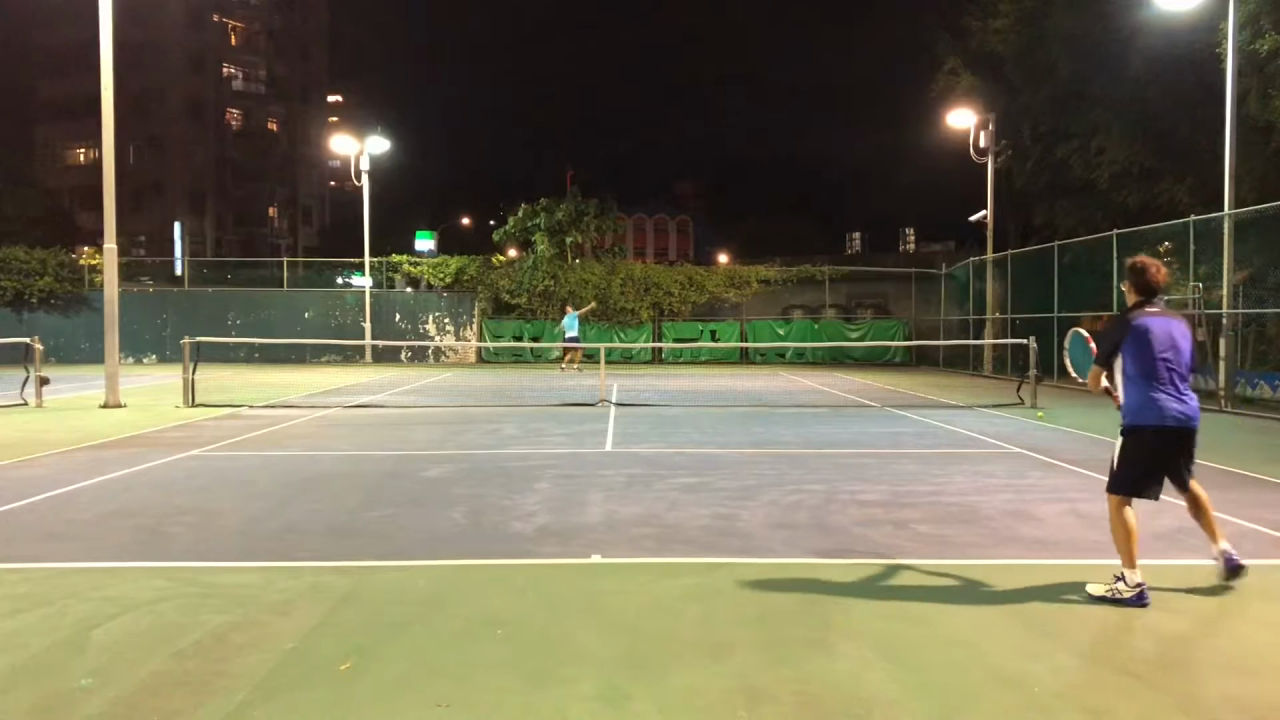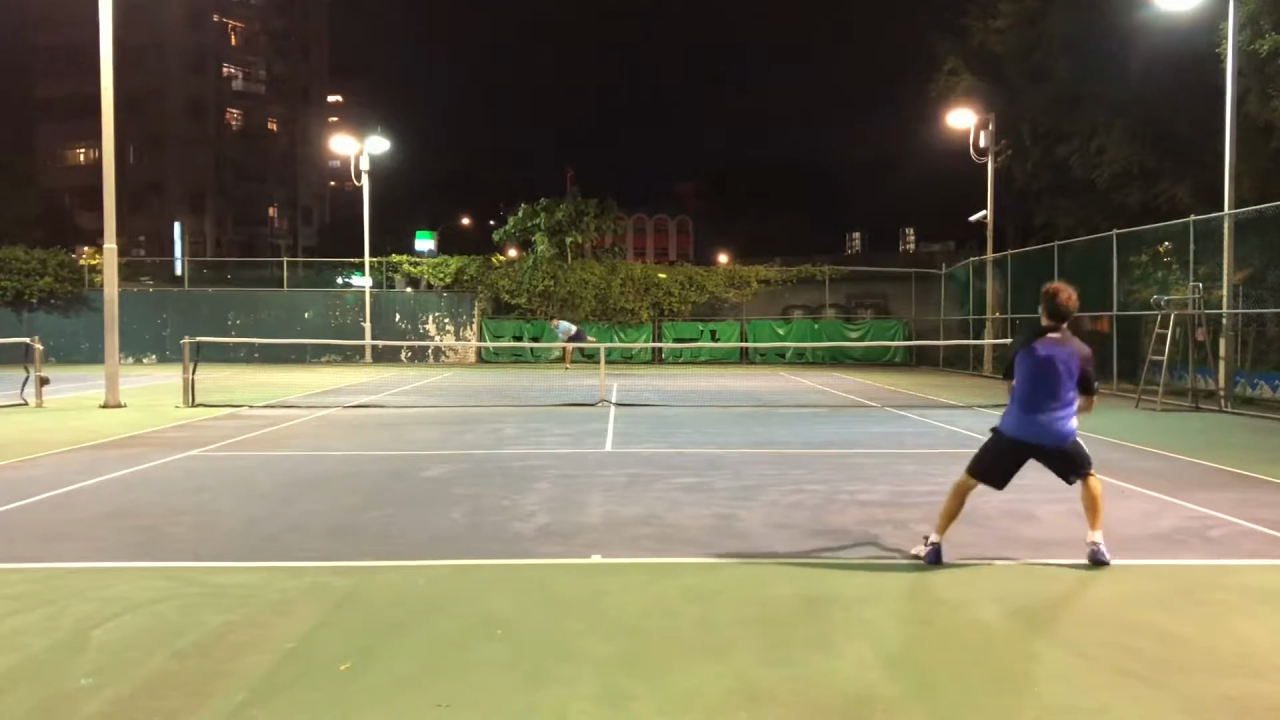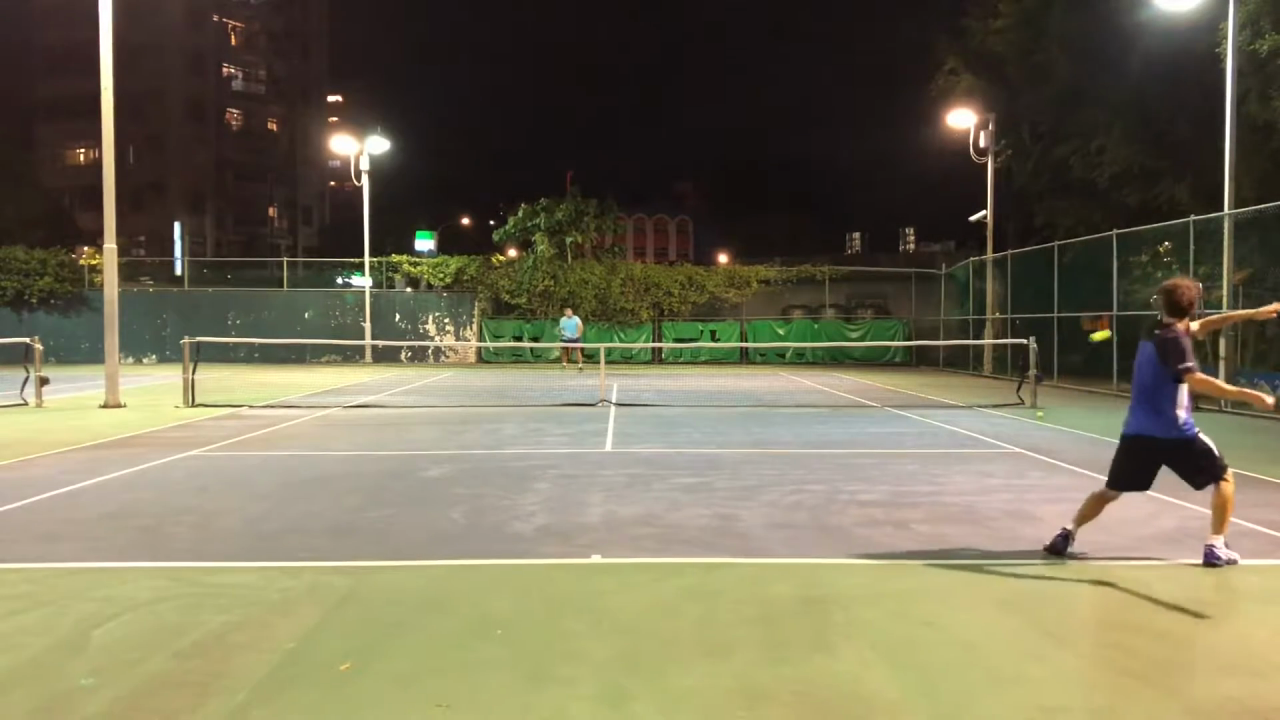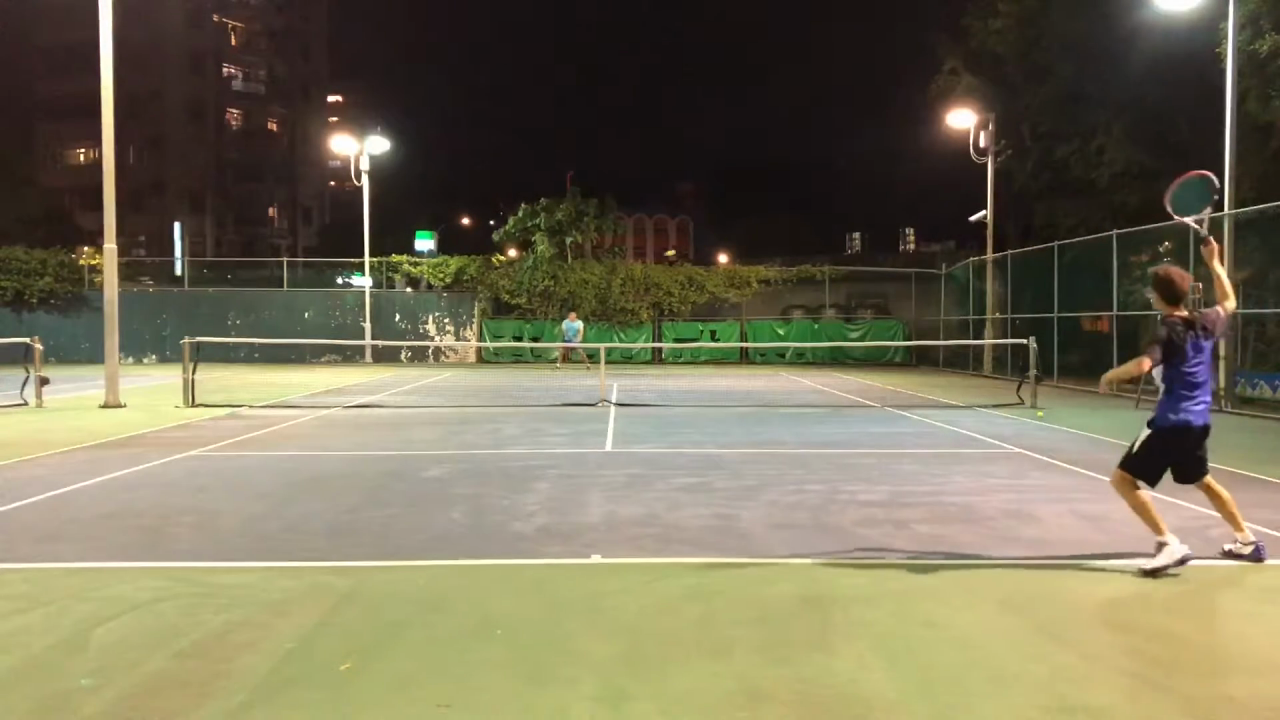
dt=0.7s
person 1, frame 1
left shoulder: (1124, 325)
right shoulder: (1181, 324)
left elbow: (1094, 383)
left wrist: (1106, 385)
left hip: (1146, 421)
right hip: (1185, 418)
left knee: (1118, 499)
right knee: (1188, 486)
left ankle: (1131, 583)
right ankle: (1225, 552)
person 1, frame 2
left shoulder: (1024, 346)
right shoulder: (1082, 352)
right elbow: (1088, 403)
left hip: (1016, 429)
right hip: (1059, 434)
left knee: (967, 481)
right knee: (1089, 478)
left ankle: (935, 543)
right ankle: (1095, 543)
person 1, frame 3
left shoulder: (1156, 332)
right shoulder: (1175, 340)
left elbow: (1197, 326)
right elbow: (1195, 381)
left wrist: (1252, 314)
right wrist: (1249, 396)
left hip: (1138, 431)
right hip: (1175, 433)
left knee: (1110, 490)
right knee: (1223, 479)
left ankle: (1067, 534)
right ankle: (1216, 545)
person 1, frame 4
left shoulder: (1168, 332)
right shoulder: (1204, 323)
left elbow: (1142, 365)
right elbow: (1228, 304)
left wrist: (1111, 375)
right wrist: (1214, 263)
left hip: (1172, 421)
right hip: (1197, 420)
left knee: (1123, 480)
right knee: (1203, 480)
left ankle: (1169, 544)
right ankle: (1247, 541)
